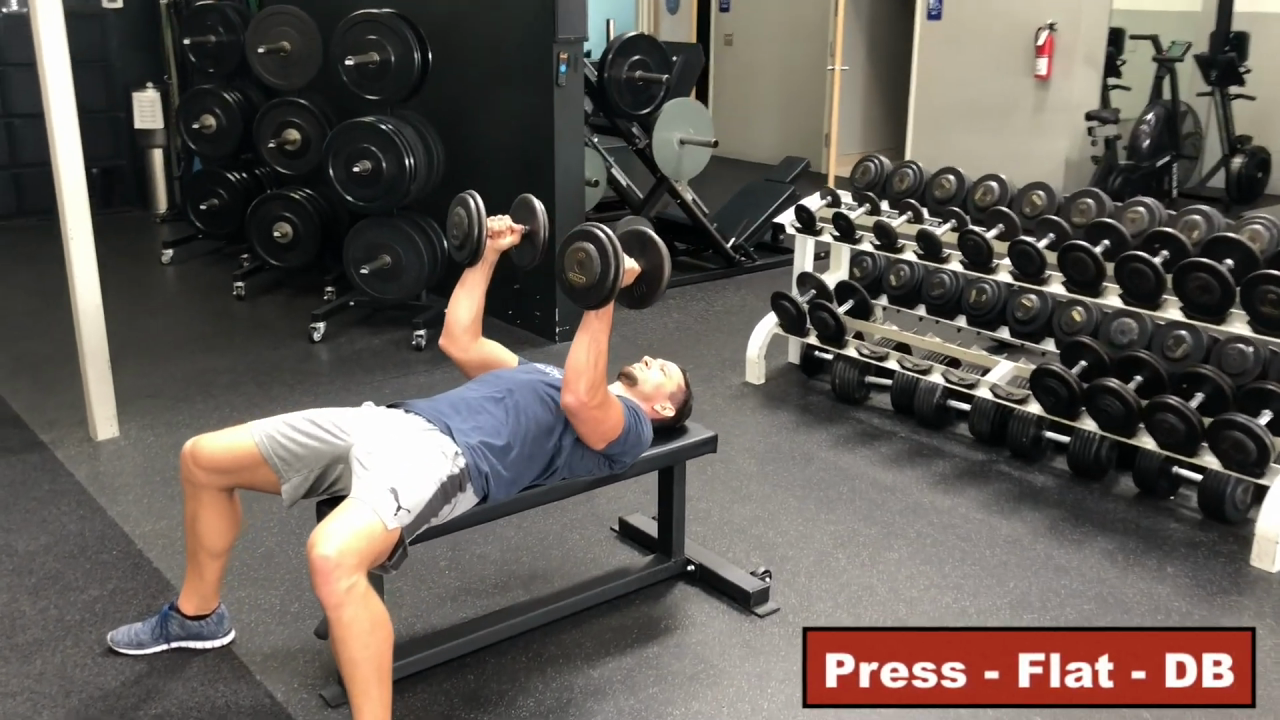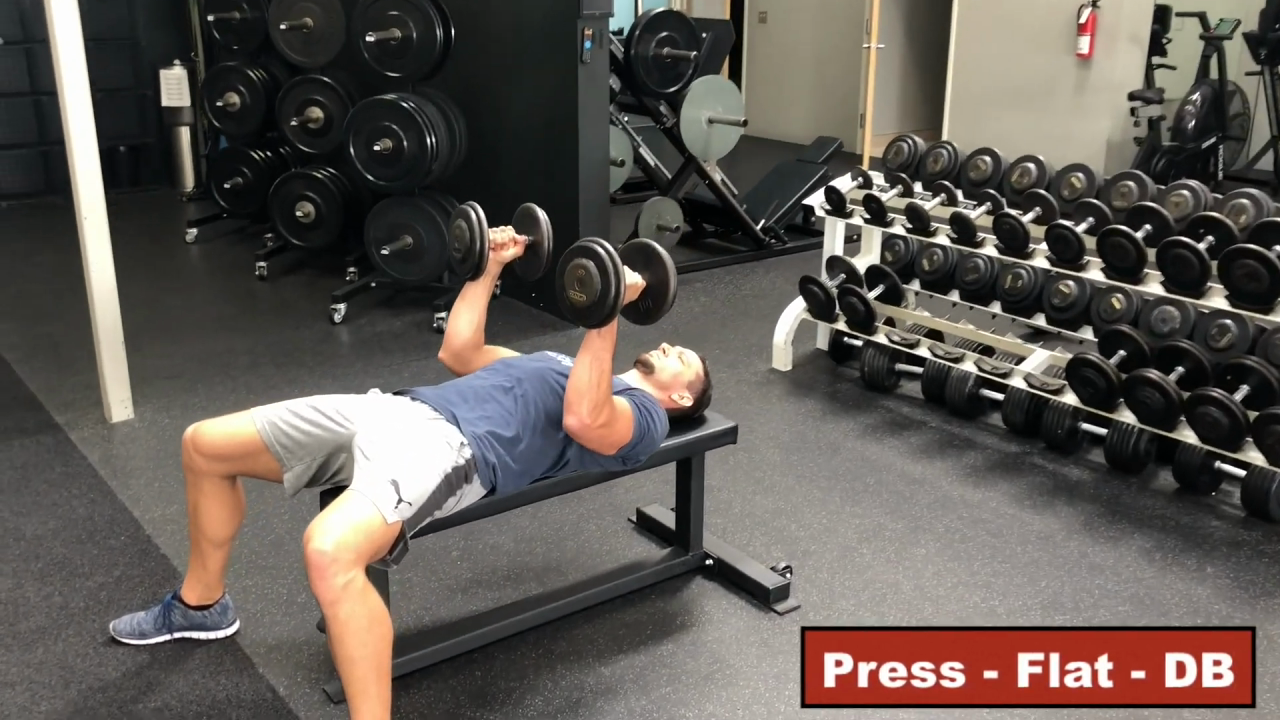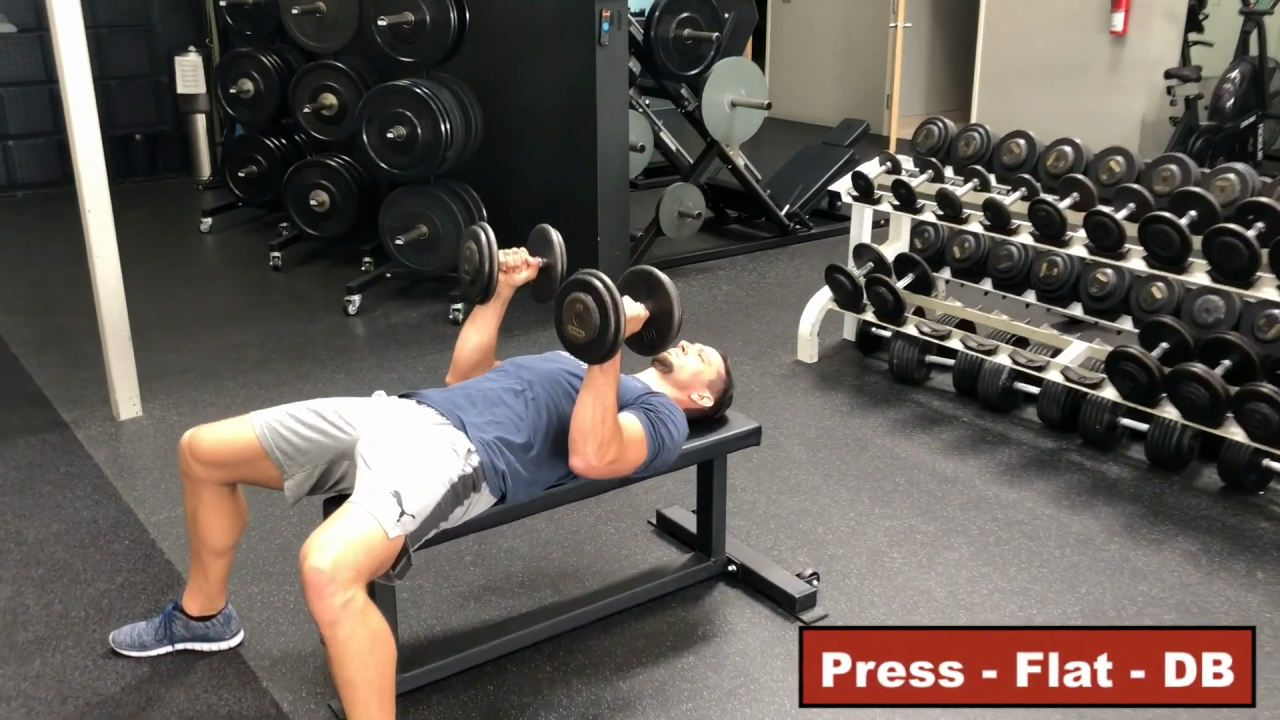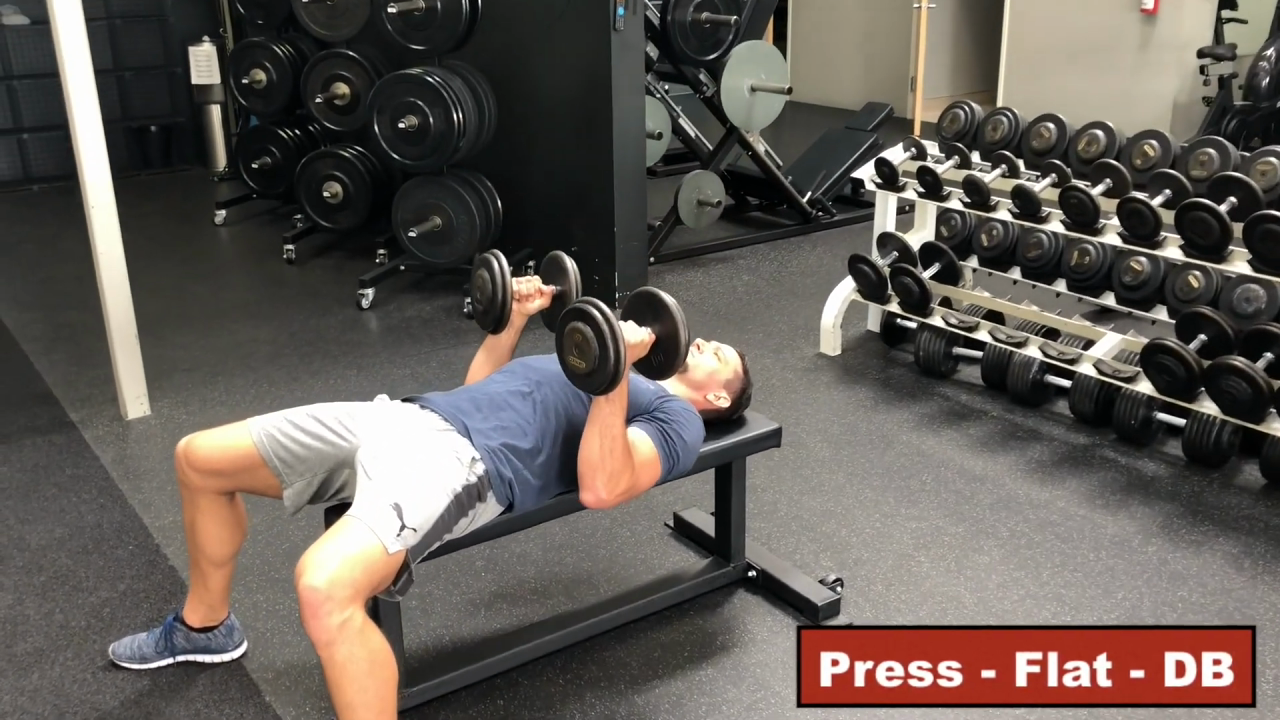
dt=0.4s
person 1, frame 1
left shoulder: (628, 429)
right shoulder: (547, 373)
left elbow: (580, 398)
right elbow: (459, 340)
left wrist: (604, 300)
right wrist: (488, 253)
left hip: (446, 455)
right hip: (388, 420)
left knee: (333, 558)
right knee: (202, 458)
right ankle: (198, 614)
person 1, frame 2
left shoulder: (644, 418)
right shoulder: (563, 366)
left elbow: (582, 420)
right elbow: (458, 350)
left wrist: (607, 315)
right wrist: (491, 267)
left hip: (453, 446)
right hip: (395, 409)
left knee: (330, 553)
right knee: (203, 445)
right ankle: (201, 603)
person 1, frame 3
left shoulder: (663, 418)
right shoulder: (583, 368)
left elbow: (590, 456)
right elbow: (464, 374)
right wrist: (501, 290)
left hip: (458, 453)
right hip: (402, 412)
left knee: (329, 570)
right knee: (201, 451)
right ankle: (203, 614)
person 1, frame 4
left shoulder: (677, 421)
left elbow: (600, 487)
left wrist: (617, 371)
right wrist: (514, 317)
left hip: (462, 460)
right hip: (404, 416)
left knee: (325, 589)
right knee: (198, 458)
right ankle: (205, 624)
